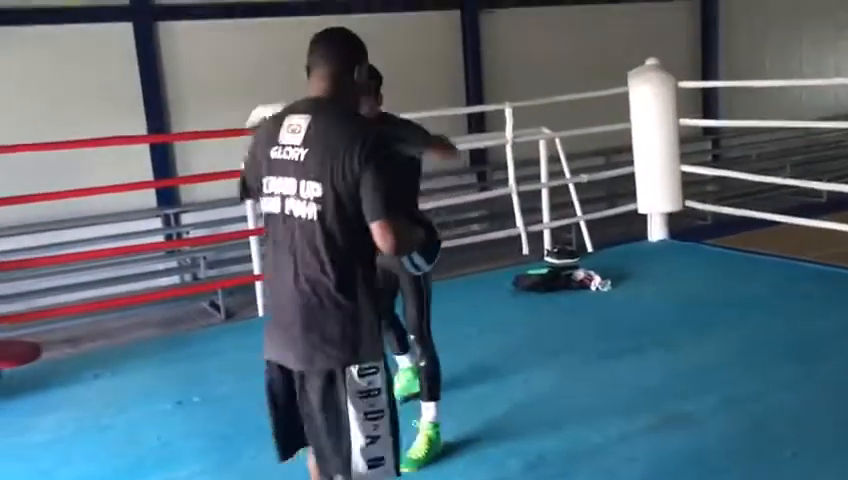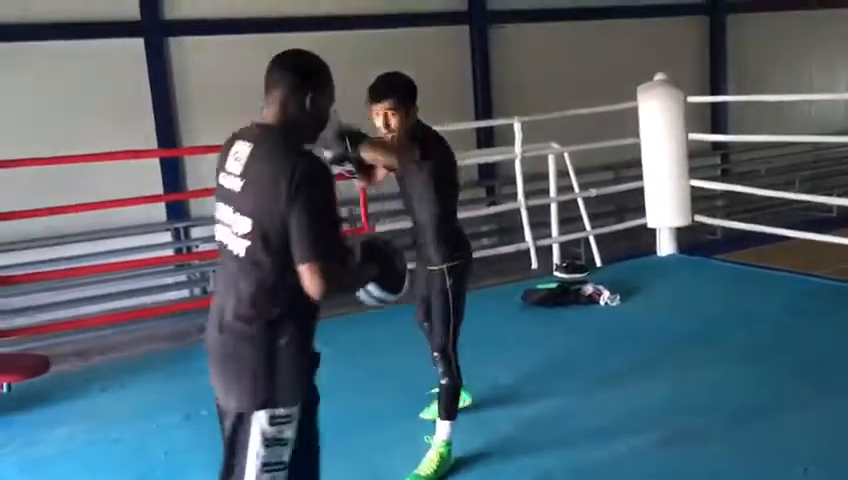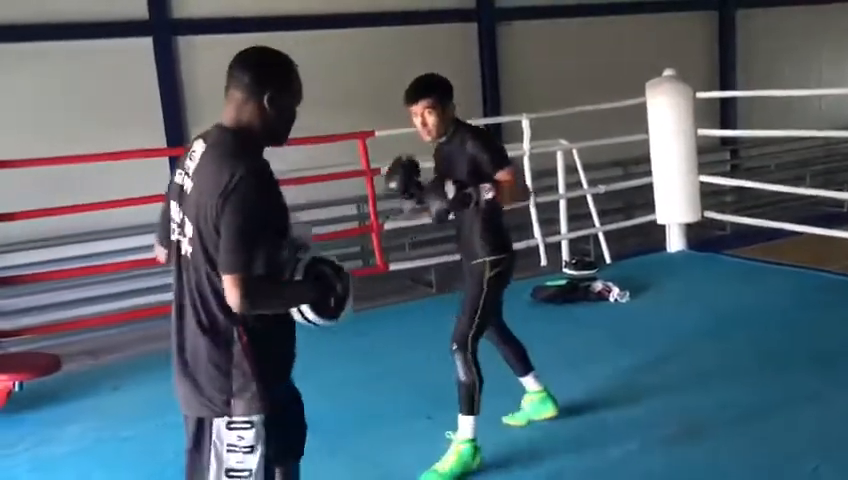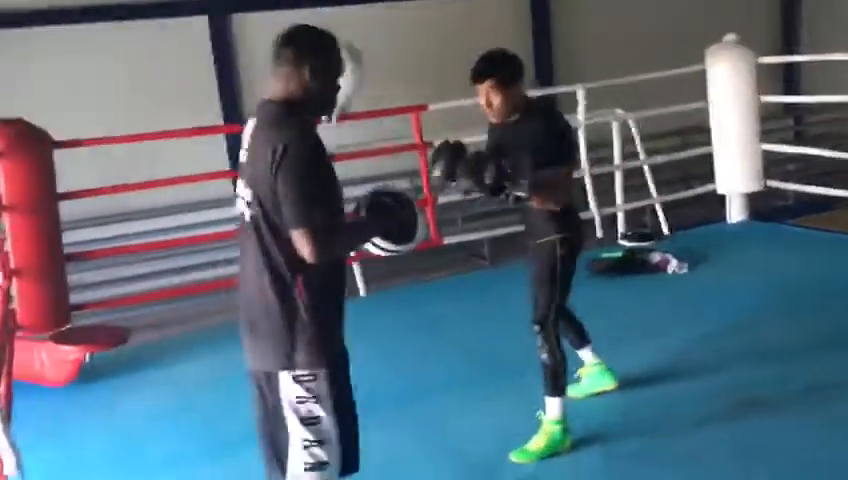
dt=0.4s
person 1, frame 1
left shoulder: (268, 132)
right shoulder: (361, 137)
left elbow: (250, 190)
right elbow: (389, 240)
right wrist: (420, 233)
left hip: (285, 323)
right hip: (342, 329)
person 1, frame 2
left shoulder: (234, 150)
right shoulder: (302, 169)
right elbow: (318, 283)
right wrist: (366, 269)
left hip: (230, 342)
right hip: (268, 360)
person 1, frame 3
left shoulder: (198, 152)
right shoulder: (247, 177)
left elbow: (166, 250)
right elbow: (242, 296)
right wrist: (310, 288)
left hip: (206, 355)
right hip: (234, 372)
person 1, frame 4
left shoulder: (263, 126)
right shoulder: (296, 140)
right elbow: (313, 245)
right wrist: (374, 225)
left hip: (271, 318)
right hip: (294, 327)
person 2, frame 1
left shoulder: (397, 130)
left elbow: (448, 152)
left wrist: (406, 142)
left knee: (418, 331)
right knee: (380, 315)
left ankle: (429, 429)
right ankle: (408, 373)
person 2, frame 2
left shoulder: (426, 144)
right shoulder: (398, 144)
left elbow: (396, 157)
right elbow: (374, 175)
left wrist: (347, 141)
right wrist: (354, 162)
left hip: (448, 260)
right hip: (428, 256)
left knee: (442, 349)
right knee: (428, 324)
right ankle: (456, 391)
person 2, frame 3
left shoulder: (476, 141)
right shoulder: (442, 149)
left elbow: (518, 190)
right elbow: (443, 205)
left wrist: (470, 192)
left hip: (491, 257)
right hip: (473, 256)
left knee: (462, 344)
right knee: (493, 329)
left ankle: (465, 446)
right ankle: (538, 398)
person 2, frame 4
left shoulder: (549, 126)
right shoulder: (503, 127)
left elbow: (556, 198)
left hip: (558, 236)
right hip: (538, 236)
left knee: (544, 324)
right knee: (553, 310)
left ankle: (555, 427)
right ankle: (597, 371)
